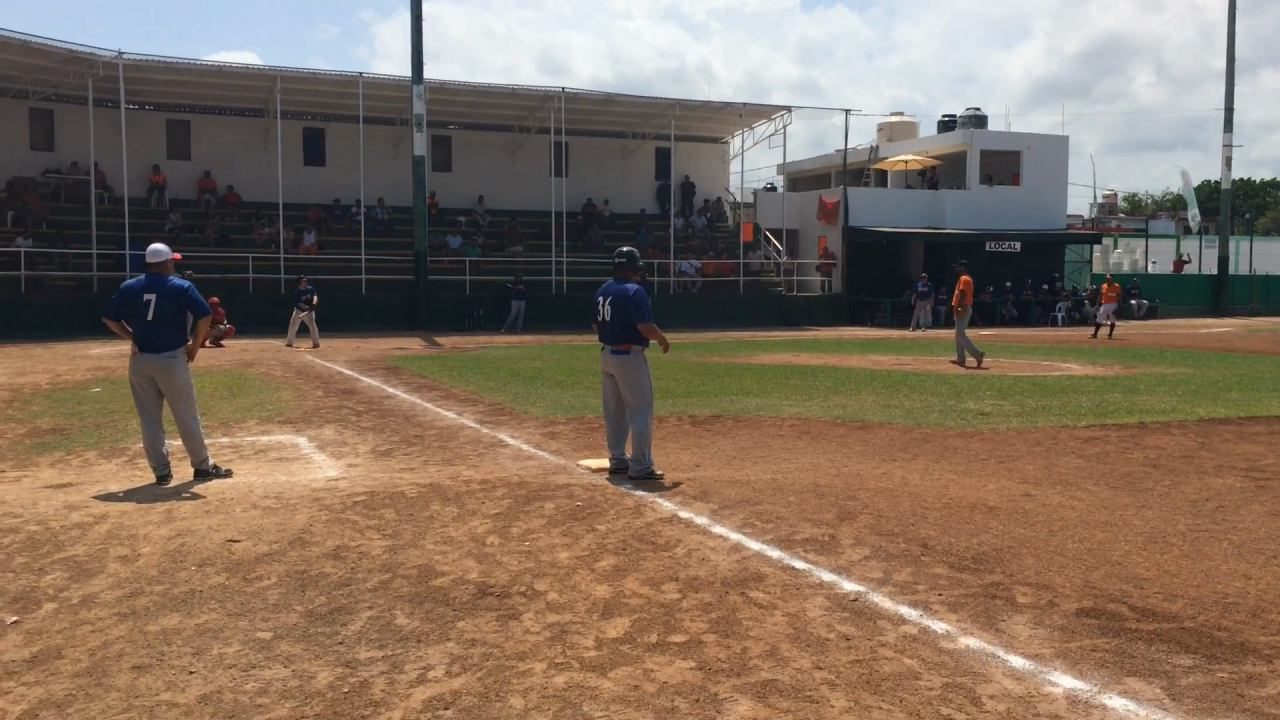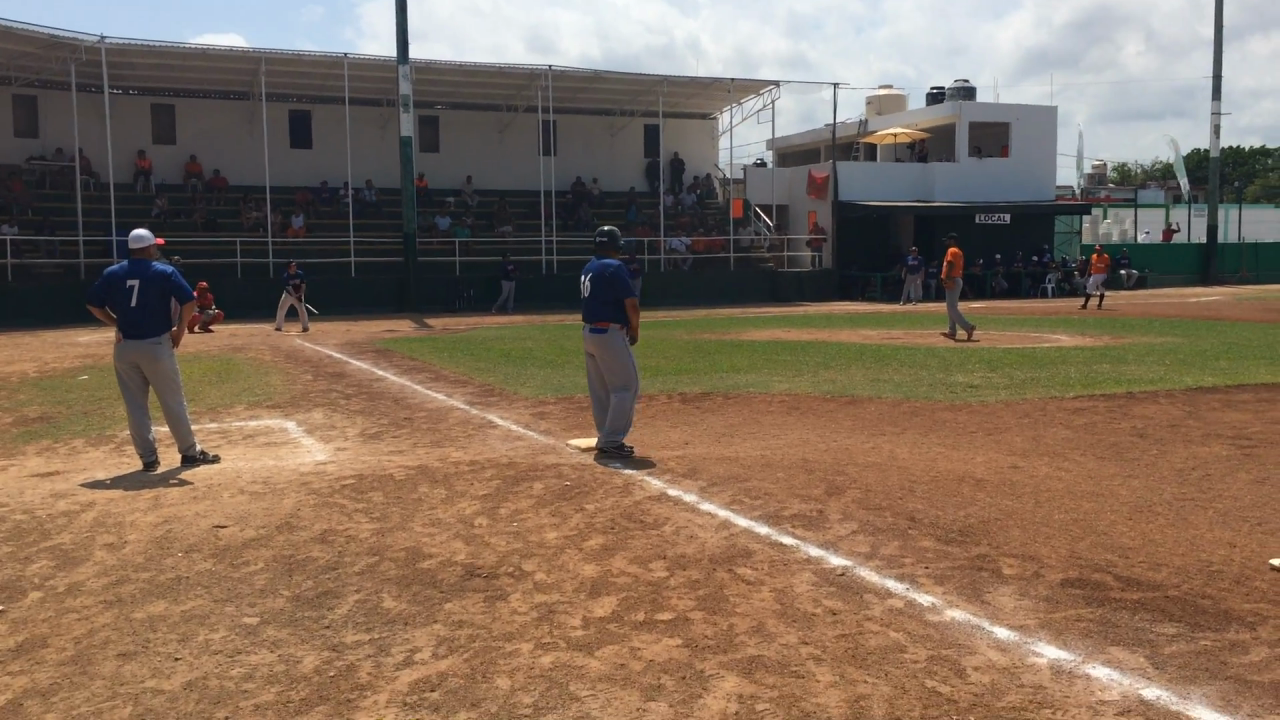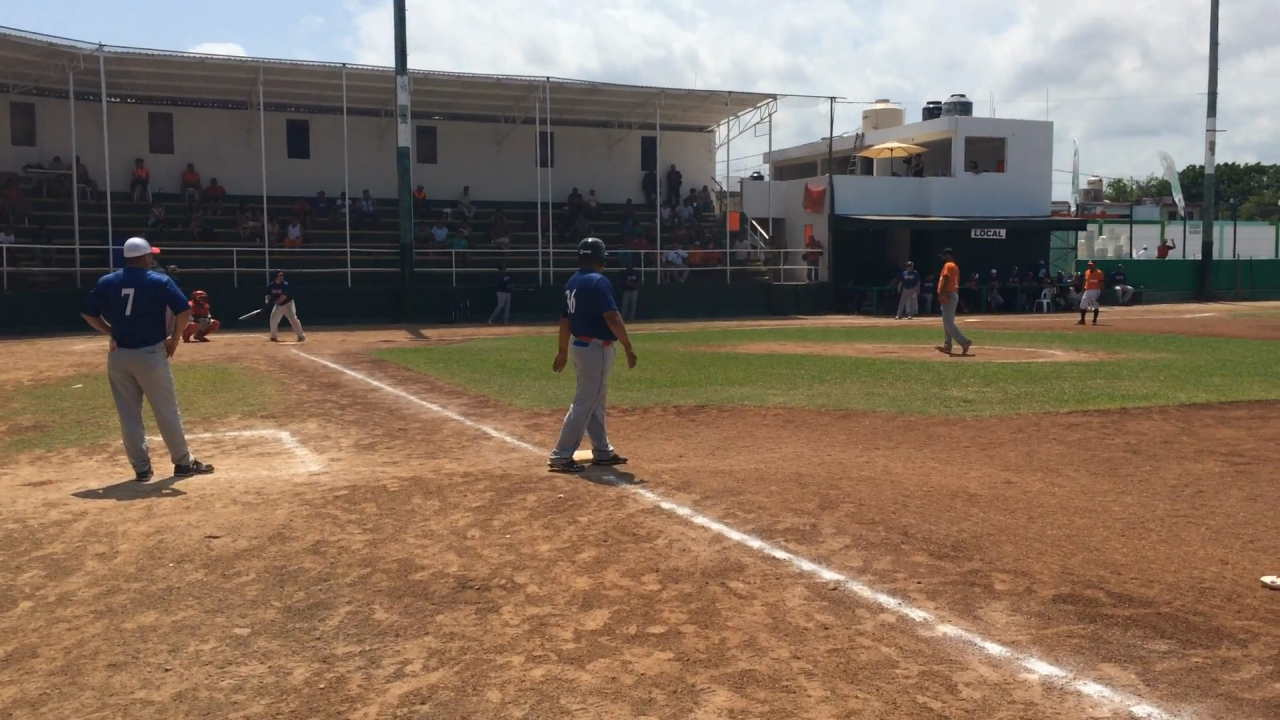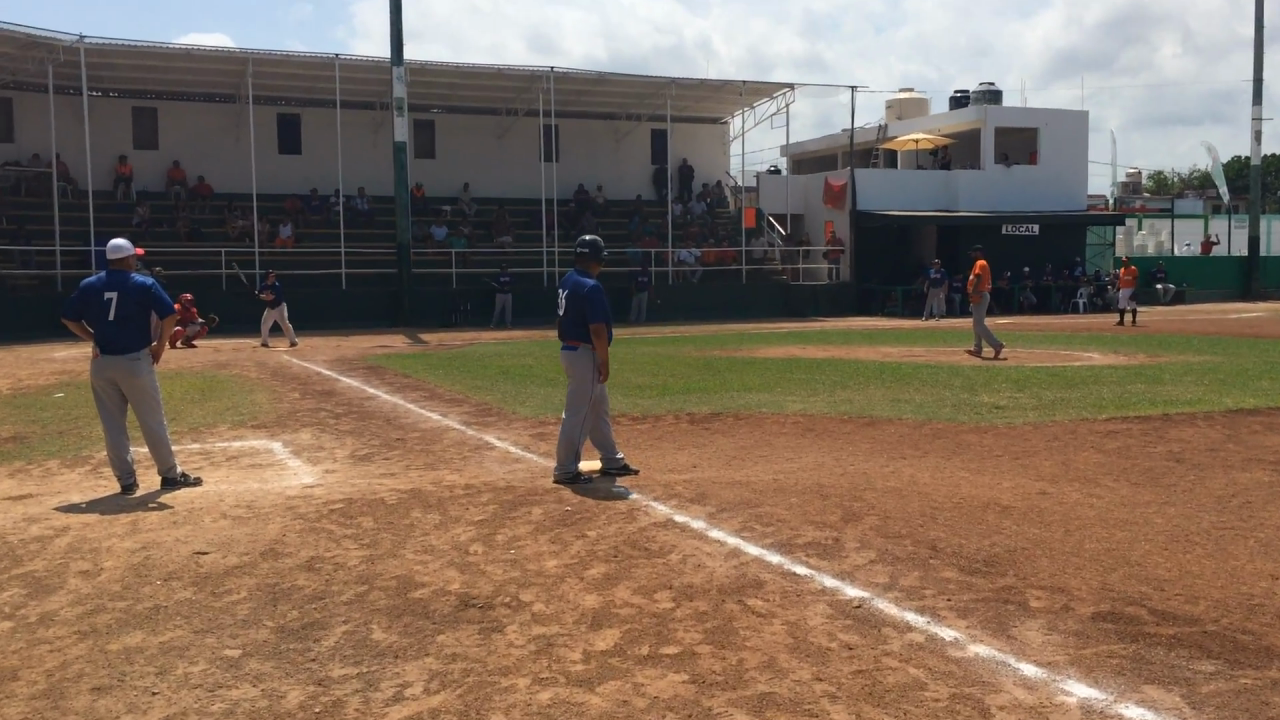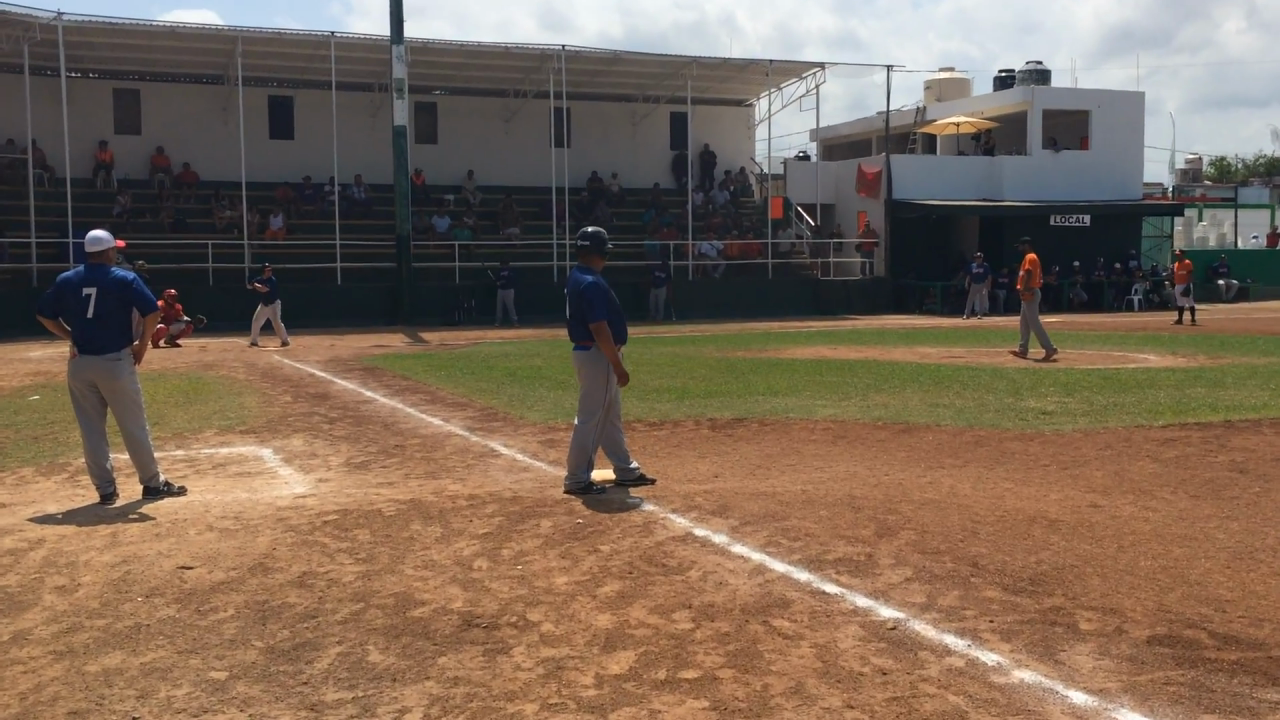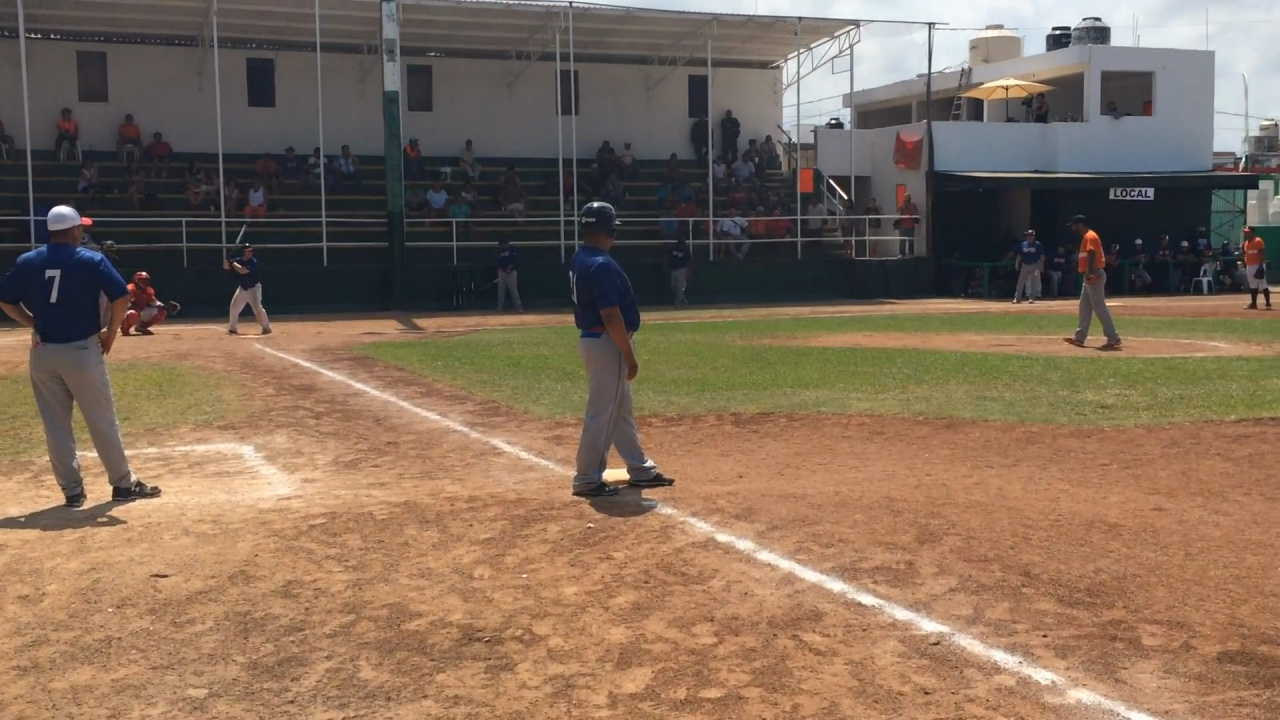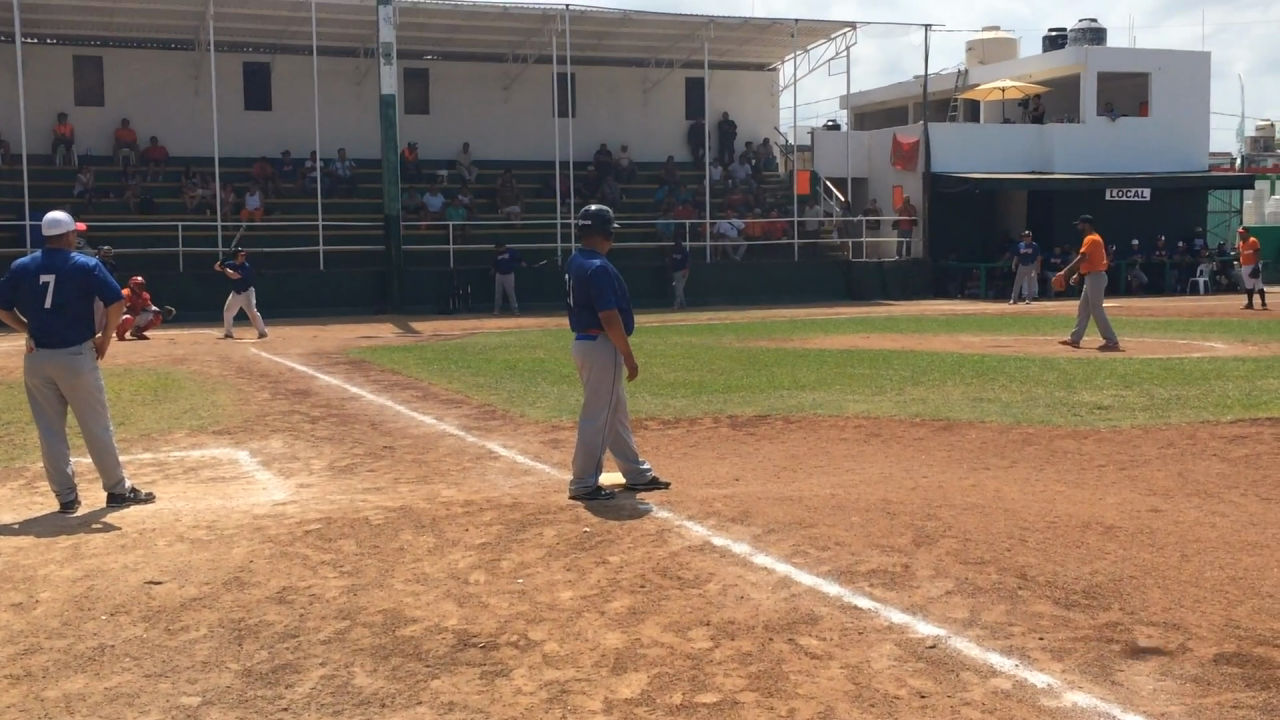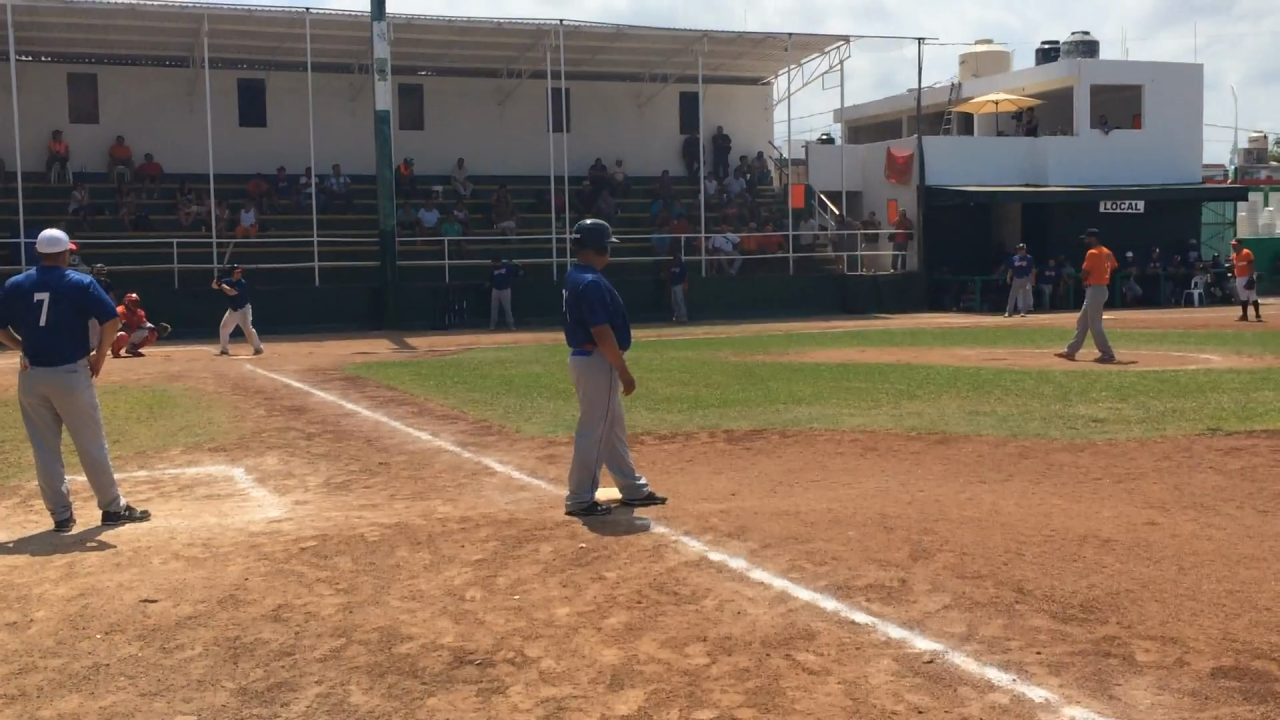
dt=0.4s
person 1, frame 1
left shoulder: (129, 287)
right shoulder: (181, 287)
left elbow: (109, 318)
right elbow: (205, 316)
left wrist: (132, 337)
right wrist: (195, 344)
left hip: (140, 361)
right hip: (171, 359)
left knee: (149, 419)
right knee: (187, 416)
left ankle: (161, 471)
right ankle: (202, 466)
person 1, frame 2
left shoulder: (111, 274)
right shoulder: (164, 272)
left elbow: (92, 304)
right elbow: (189, 301)
left wrist: (116, 324)
right wrist: (180, 330)
left hip: (125, 347)
right hip: (156, 345)
left knee: (135, 406)
right knee: (173, 402)
left ankle: (148, 458)
right ankle: (190, 452)
person 1, frame 3
left shoulder: (107, 282)
right shoulder: (159, 281)
left elbow: (87, 313)
right elbow: (184, 310)
left wrist: (111, 333)
right wrist: (174, 338)
left hip: (119, 356)
right hip: (150, 354)
left knee: (129, 415)
right knee: (167, 412)
left ankle: (141, 467)
right ankle: (183, 462)
person 1, frame 4
left shoulder: (88, 286)
right shoulder: (144, 284)
left elbow: (68, 318)
right elbow: (169, 315)
left wrist: (93, 339)
right wrist: (160, 344)
left hip: (102, 363)
right hip: (135, 361)
left knee: (113, 425)
right knee: (152, 422)
left ankle: (126, 480)
right ankle: (170, 475)
person 1, frame 5
left shoulder: (66, 280)
right shoulder: (125, 279)
left elbow: (44, 315)
right elbow: (152, 312)
left wrist: (72, 337)
right wrist: (142, 343)
left hip: (80, 364)
right hip: (115, 362)
left knee: (91, 430)
right knee: (134, 426)
left ankle: (106, 489)
right ankle: (153, 483)
person 1, frame 6
left shoulder: (27, 262)
right shoulder: (91, 260)
right elbow: (121, 296)
left wrist: (34, 324)
right wrist: (110, 331)
left hip: (43, 353)
right hip: (82, 351)
left knee: (55, 426)
right knee: (102, 421)
left ankle: (72, 490)
right ankle: (123, 484)
person 1, frame 7
right shoulder: (86, 265)
right elbow: (116, 302)
left wrist: (29, 330)
right wrist: (105, 337)
left hip: (37, 358)
right hip: (76, 356)
left knee: (49, 432)
right knee: (97, 427)
left ankle: (66, 496)
right ankle: (117, 489)
person 1, frame 8
right shoulder: (81, 283)
right elbow: (111, 319)
right wrist: (100, 354)
left hip: (32, 376)
right hip: (71, 374)
left knee: (44, 450)
right knee: (91, 445)
left ankle: (61, 514)
right ankle: (113, 507)
person 2, frame 1
left shoulder: (603, 290)
right shoulder: (634, 291)
left elbow: (596, 324)
right elbow: (645, 326)
right wrist: (663, 339)
left hip: (607, 355)
right hip: (630, 356)
left knee: (614, 411)
right knee: (640, 411)
left ankle: (618, 460)
right ankle: (640, 467)
person 2, frame 2
left shoulder: (588, 268)
right shoulder: (614, 267)
right elbow: (631, 303)
left wrist: (626, 325)
right wrist: (634, 329)
left hip: (589, 333)
right hip: (608, 335)
left knee: (600, 391)
right knee: (626, 387)
left ankle: (607, 439)
right ankle: (613, 440)
person 2, frame 3
left shoulder: (572, 282)
right shoulder: (598, 281)
left elbow: (565, 321)
right elbow: (612, 317)
left wrist: (562, 351)
right wrist: (628, 346)
left hip: (579, 346)
right hip: (596, 348)
left knee: (594, 402)
right knee: (585, 403)
left ankle: (602, 452)
right ankle: (561, 455)
person 2, frame 4
left shoulder: (567, 280)
right shoulder: (590, 287)
right elbow: (597, 330)
right wrist: (604, 362)
left hip: (572, 350)
right hip: (585, 354)
left knee: (598, 409)
right knee: (577, 413)
left ankle: (612, 460)
right ankle: (565, 470)
person 2, frame 5
left shoulder: (578, 277)
right shoulder: (591, 283)
right elbow: (599, 329)
right wrist: (618, 365)
left hip: (590, 353)
right hip: (597, 356)
left knee: (610, 416)
right knee: (591, 418)
left ankle: (626, 470)
right ankle: (577, 479)
person 2, frame 6
left shoulder: (582, 259)
right shoulder: (601, 264)
right elbow: (611, 315)
right wrist: (629, 354)
left hip: (595, 339)
right hip: (606, 343)
left knee: (621, 410)
right knee: (602, 413)
left ankle: (641, 470)
right ankle: (587, 480)
person 2, frame 7
left shoulder: (577, 261)
right shoulder: (598, 267)
right elbow: (610, 318)
right wrist: (628, 356)
left hip: (588, 342)
right hip: (600, 346)
left knee: (616, 413)
right knee: (597, 416)
left ankle: (637, 473)
right ankle: (583, 484)
person 2, frame 8
left shoulder: (577, 276)
right shoulder: (591, 282)
right elbow: (602, 333)
right wrist: (624, 371)
left hip: (588, 358)
right hip: (596, 362)
left knee: (613, 428)
right knee: (593, 431)
left ankle: (633, 488)
right ankle: (579, 499)
